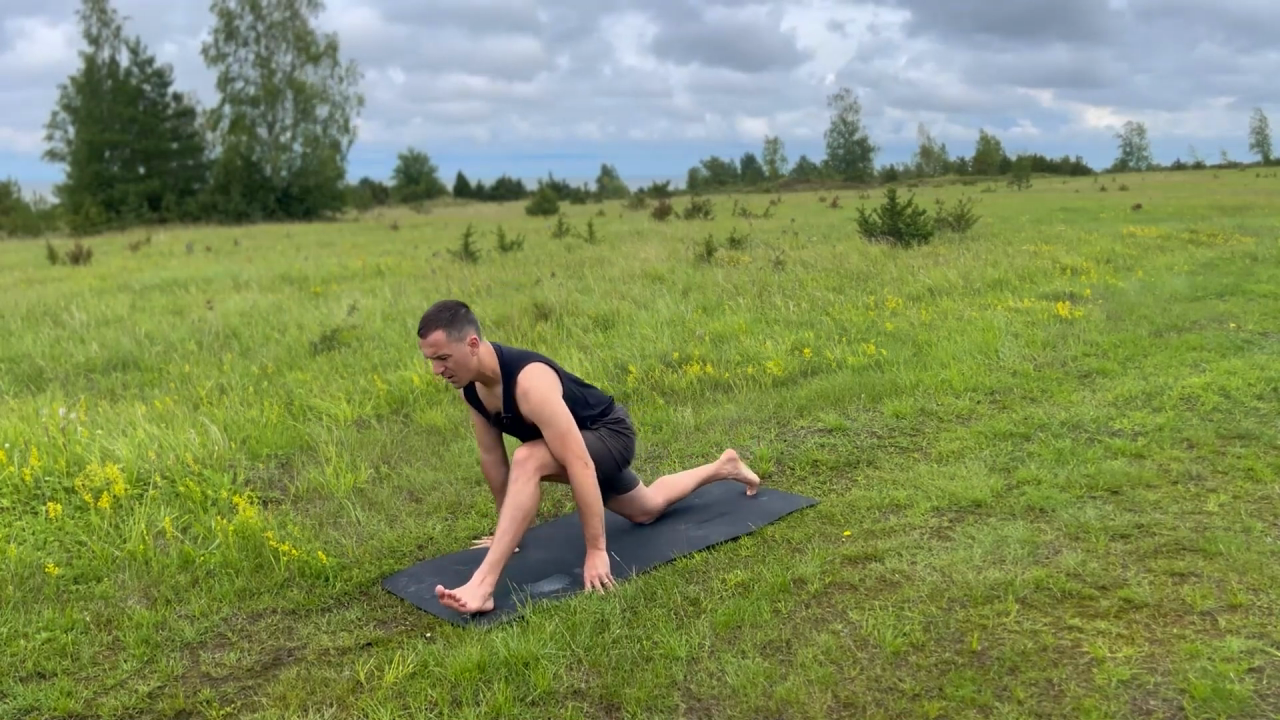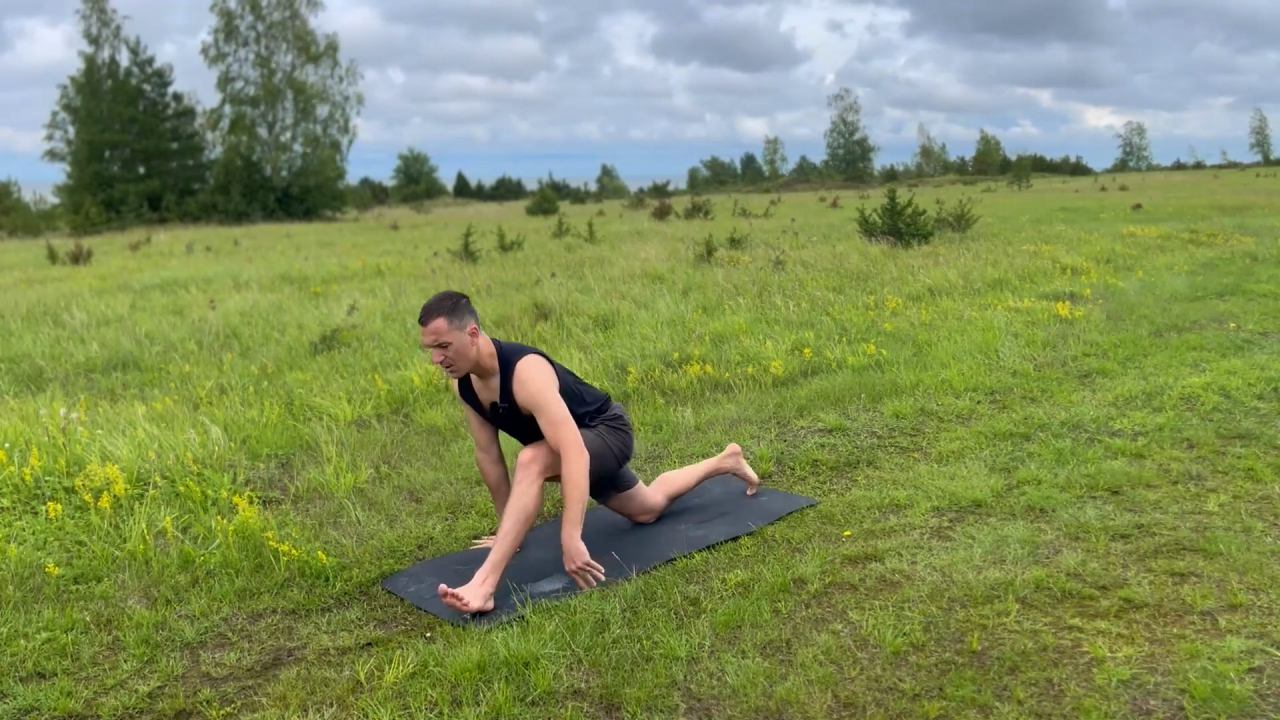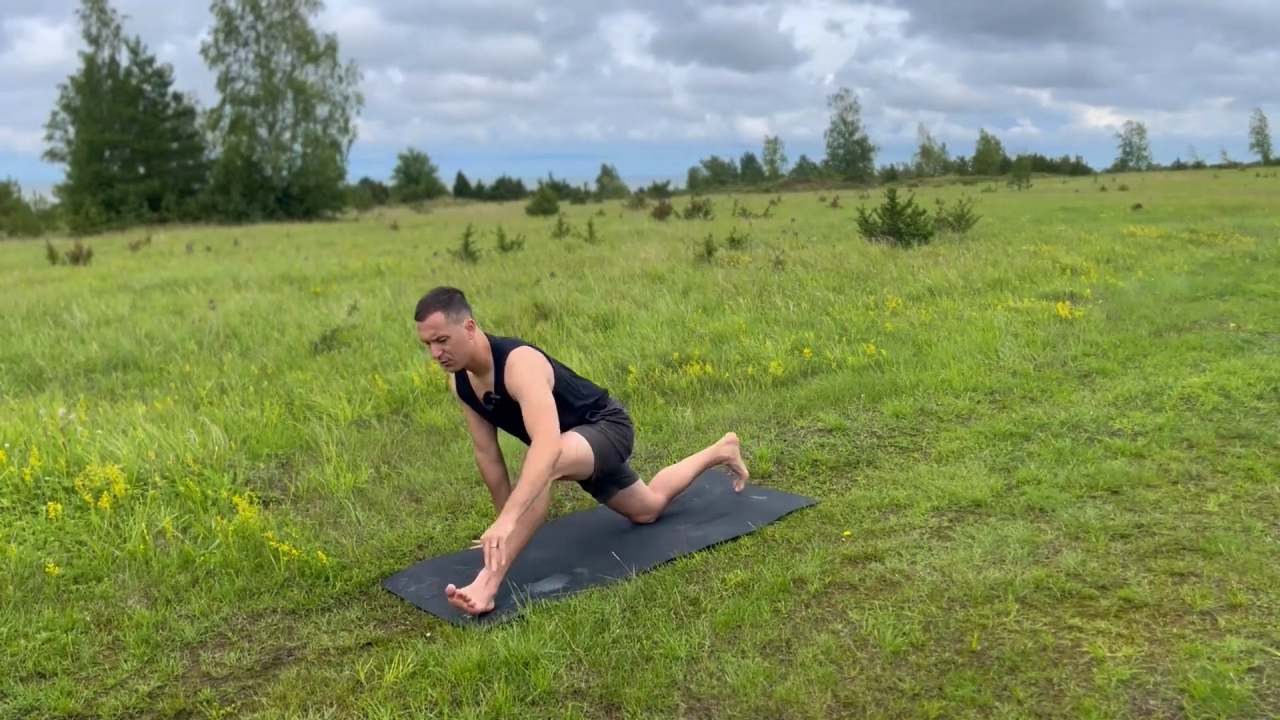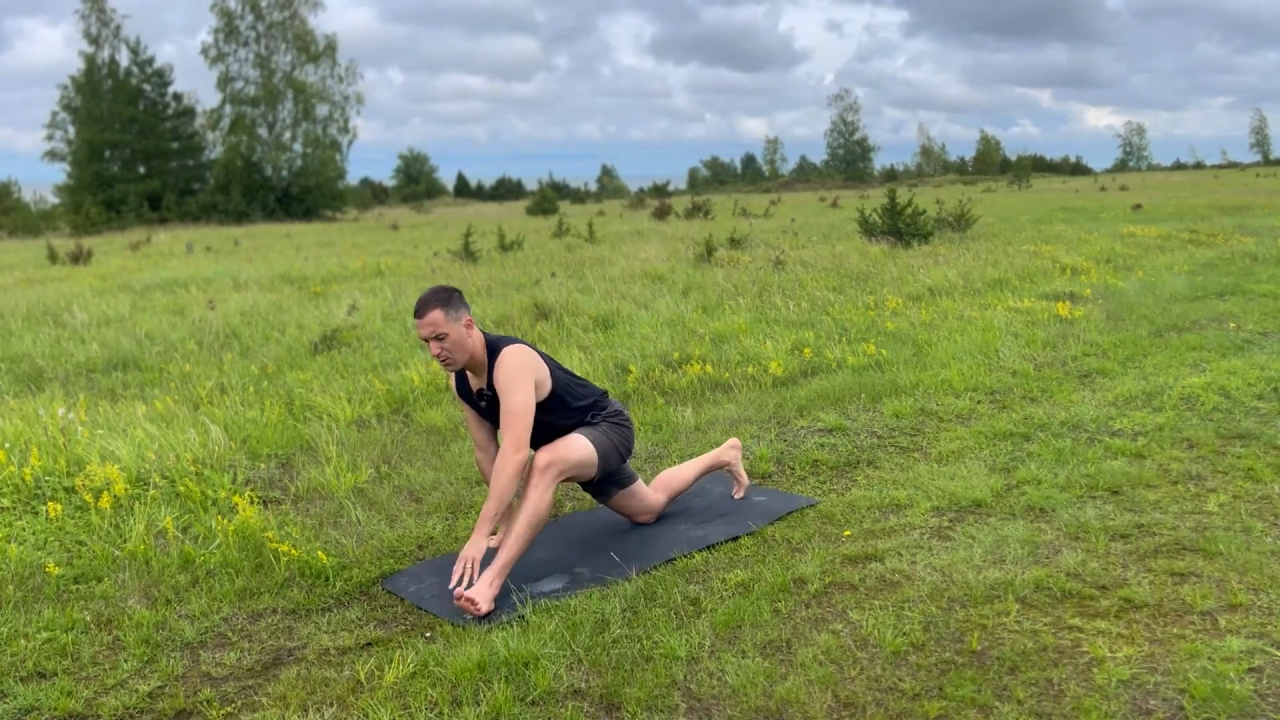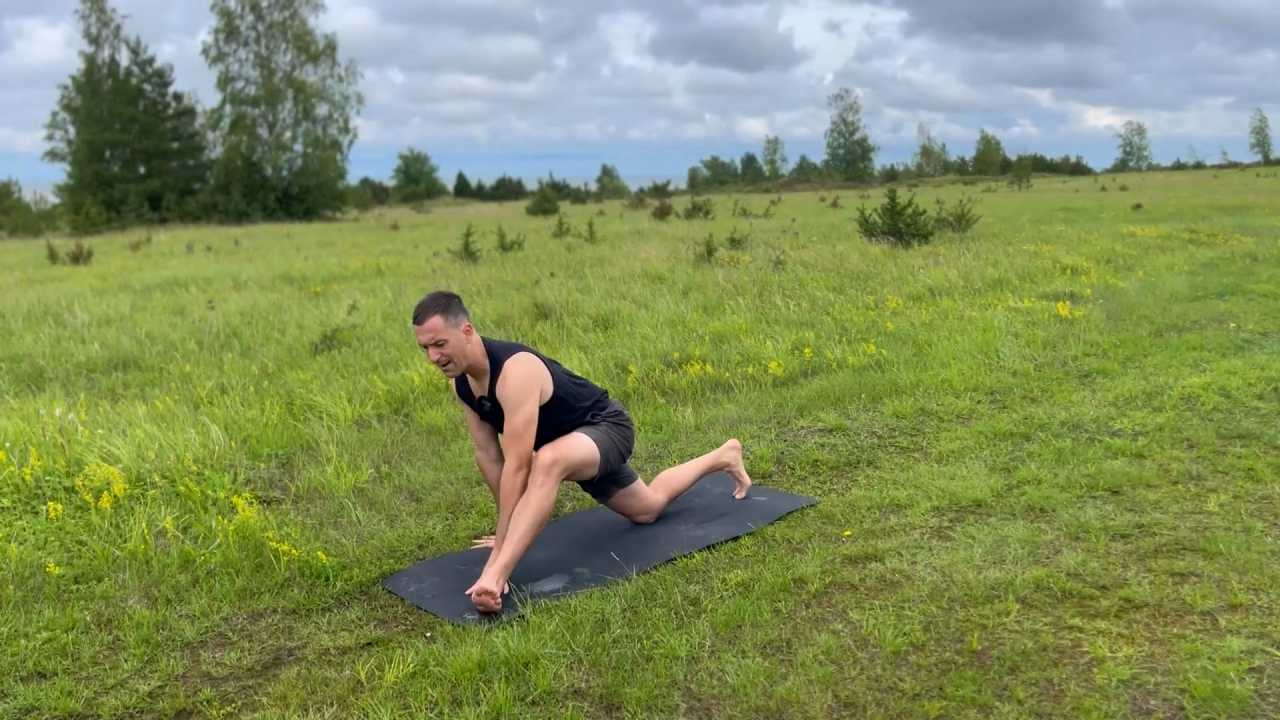
dt=0.2s
person 1, frame 1
left shoulder: (529, 382)
right shoulder: (468, 383)
left elbow: (580, 467)
right elbow: (491, 455)
left wrist: (597, 550)
right wrist: (505, 529)
left hip: (608, 433)
right hip: (586, 442)
left knee: (527, 460)
right knee: (648, 511)
left ankle: (482, 585)
right ankle: (724, 467)
person 1, frame 2
left shoulder: (525, 372)
right shoulder: (462, 383)
left elbow: (574, 453)
right elbow: (487, 455)
left wrist: (571, 537)
right wrist: (506, 529)
left hip: (606, 430)
right hip: (586, 441)
left knee: (532, 461)
right knee: (649, 509)
left ankle: (485, 583)
right ankle: (726, 460)
person 1, frame 3
left shoulder: (518, 362)
right shoulder: (459, 382)
left elbow: (549, 446)
right elbow: (486, 454)
left wrist: (507, 520)
right wrist: (505, 524)
left hip: (605, 425)
right hip: (579, 443)
left knee: (543, 465)
right knee: (648, 510)
left ankle: (487, 584)
right ankle: (721, 451)
person 1, frame 4
left shoulder: (511, 361)
right shoulder: (460, 380)
left elbow: (513, 453)
right elbow: (486, 453)
left wrist: (480, 535)
right wrist: (506, 528)
left hip: (605, 426)
right hip: (577, 443)
left knee: (546, 463)
right knee: (648, 510)
left ankle: (489, 582)
right ankle: (723, 455)
person 1, frame 5
left shoulder: (514, 370)
right shoulder: (460, 382)
left elbow: (517, 467)
right elbow: (488, 454)
left wrist: (498, 550)
right wrist: (507, 529)
left hip: (605, 426)
right hip: (578, 443)
left knee: (550, 461)
right knee: (648, 510)
left ankle: (495, 579)
right ankle: (723, 456)
